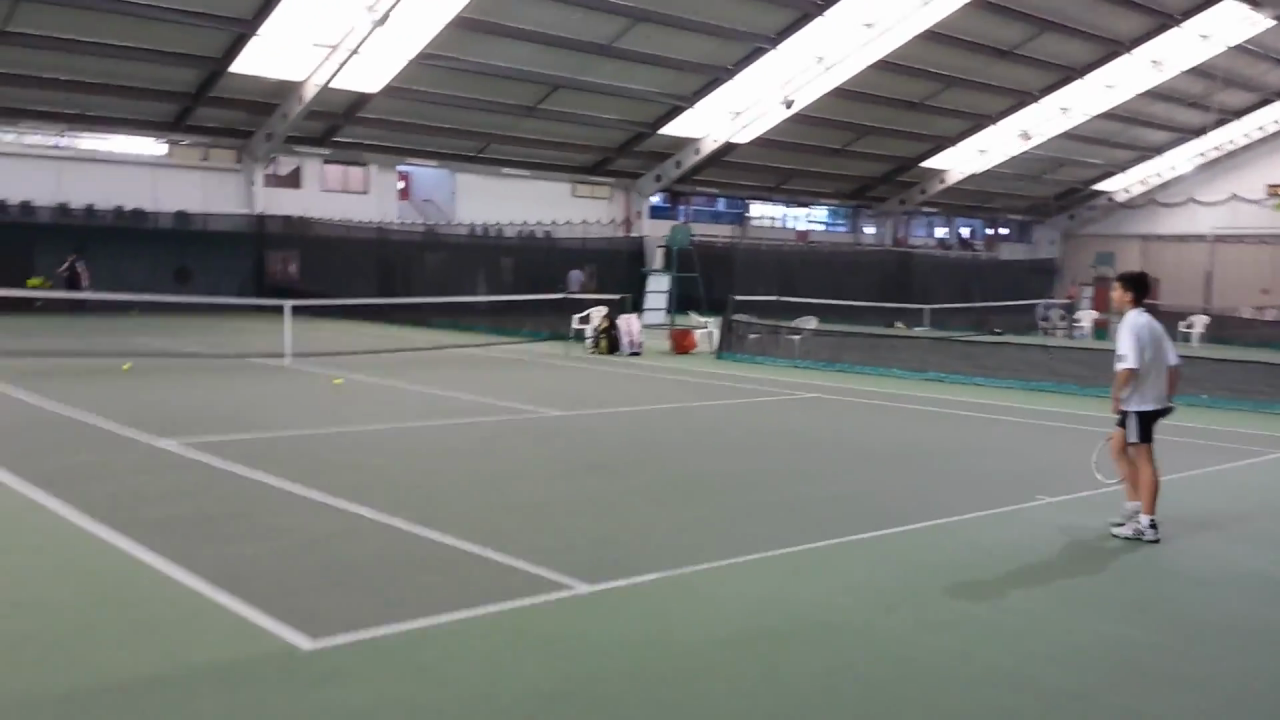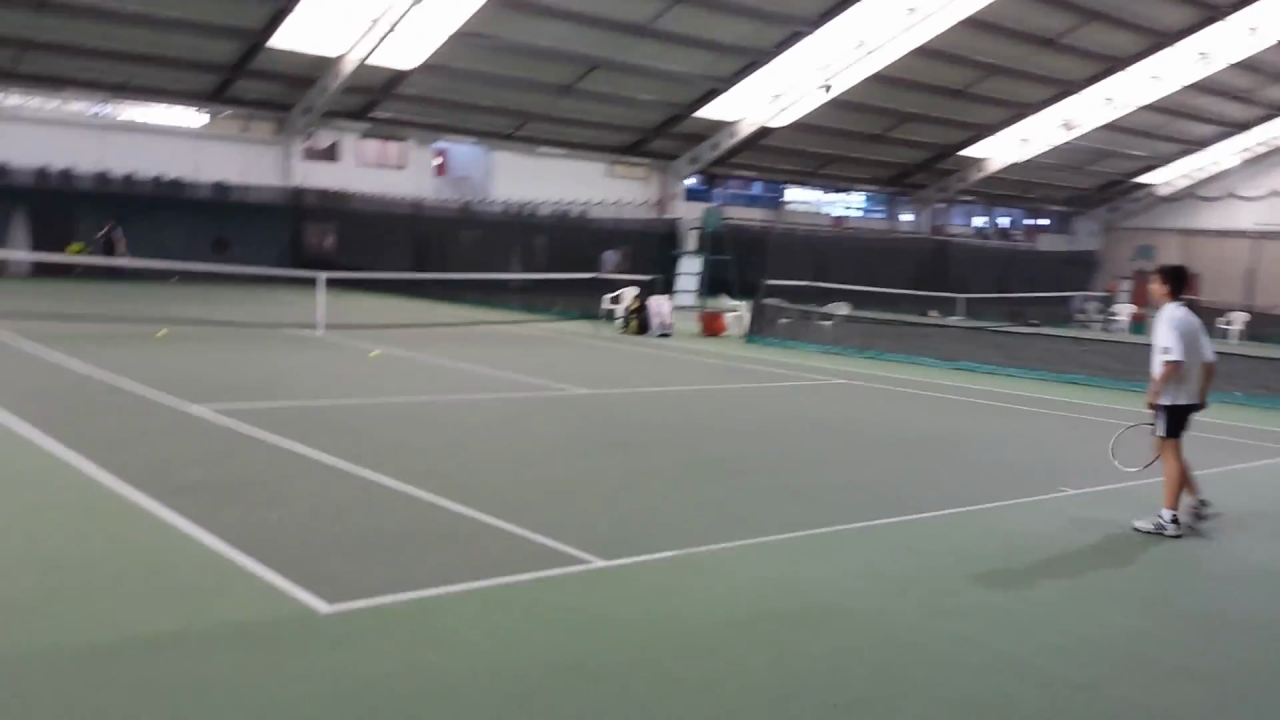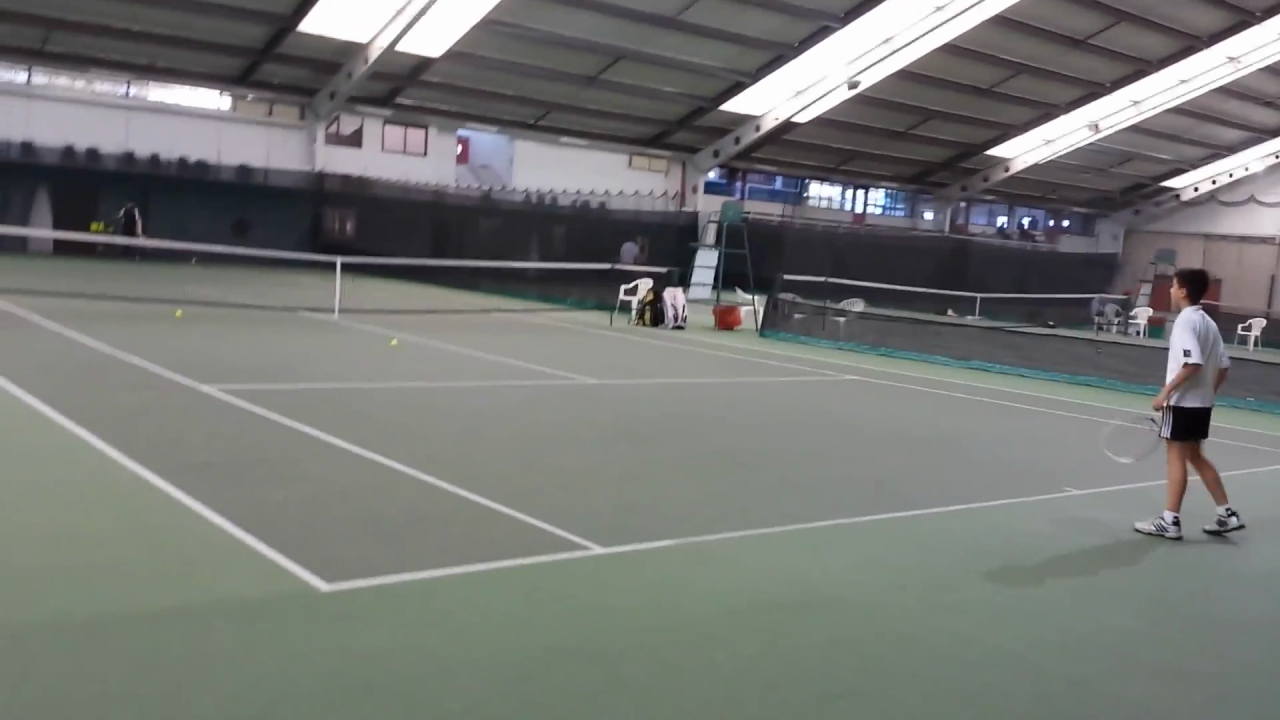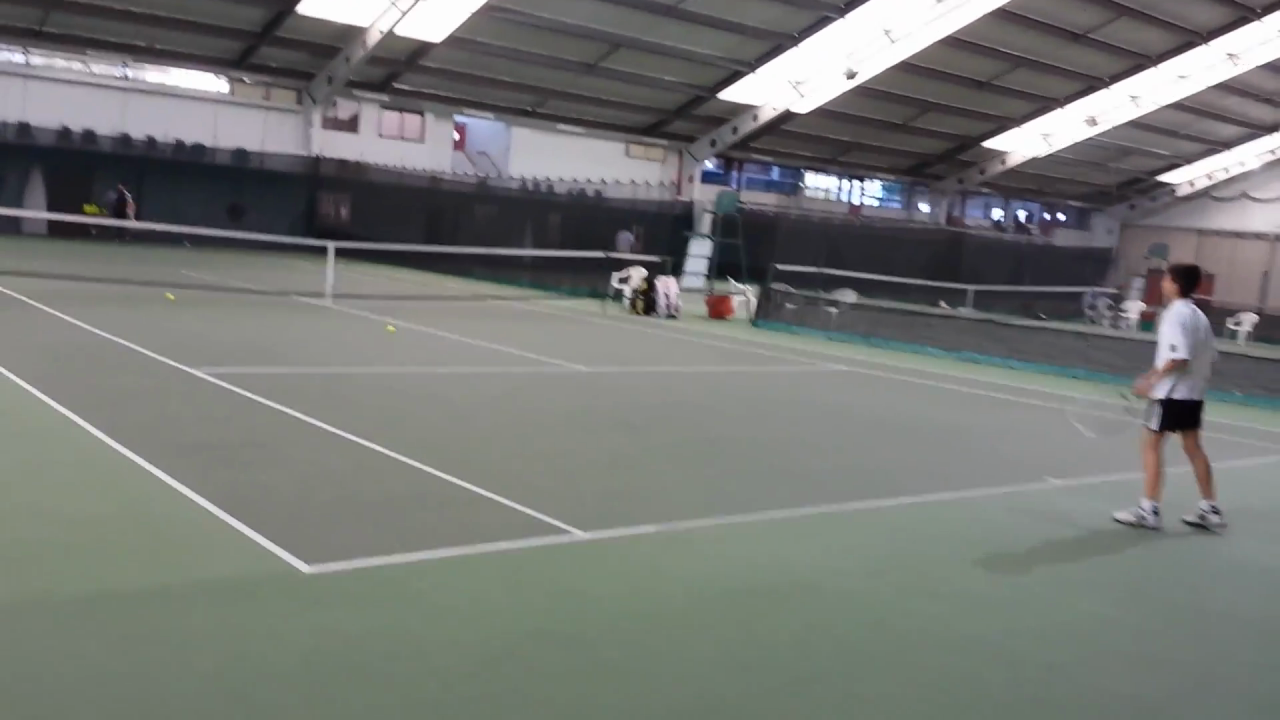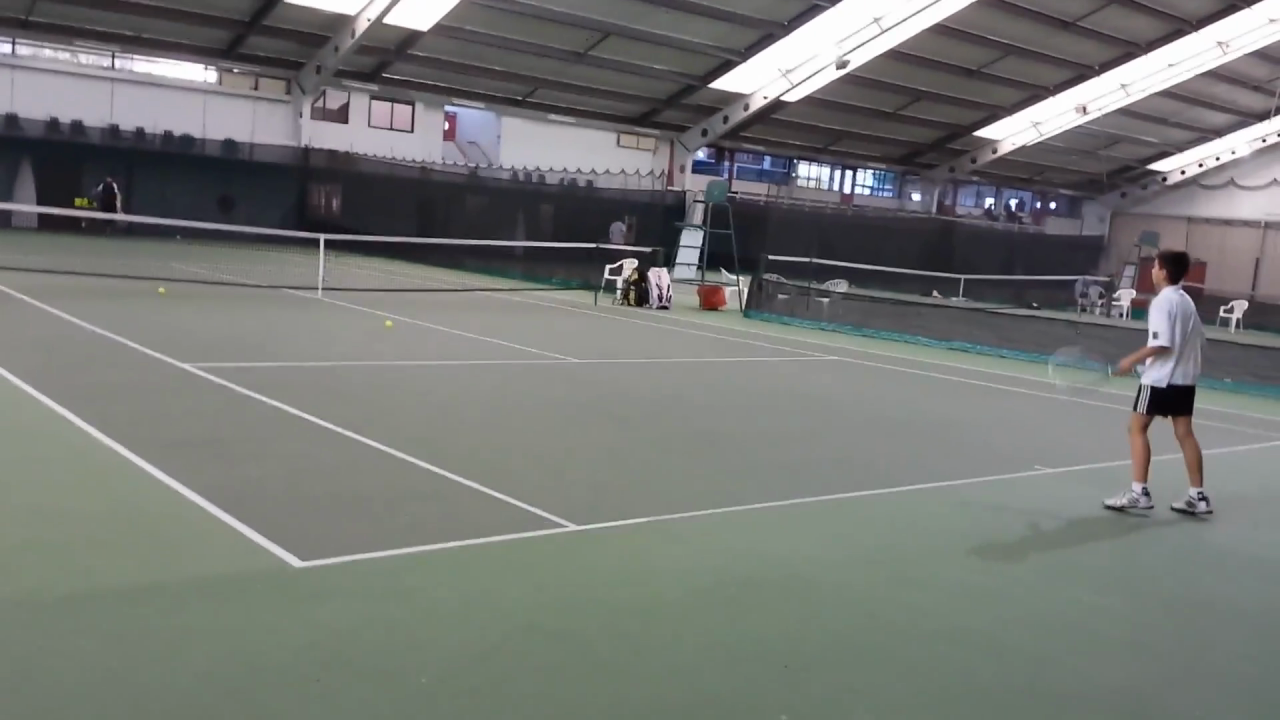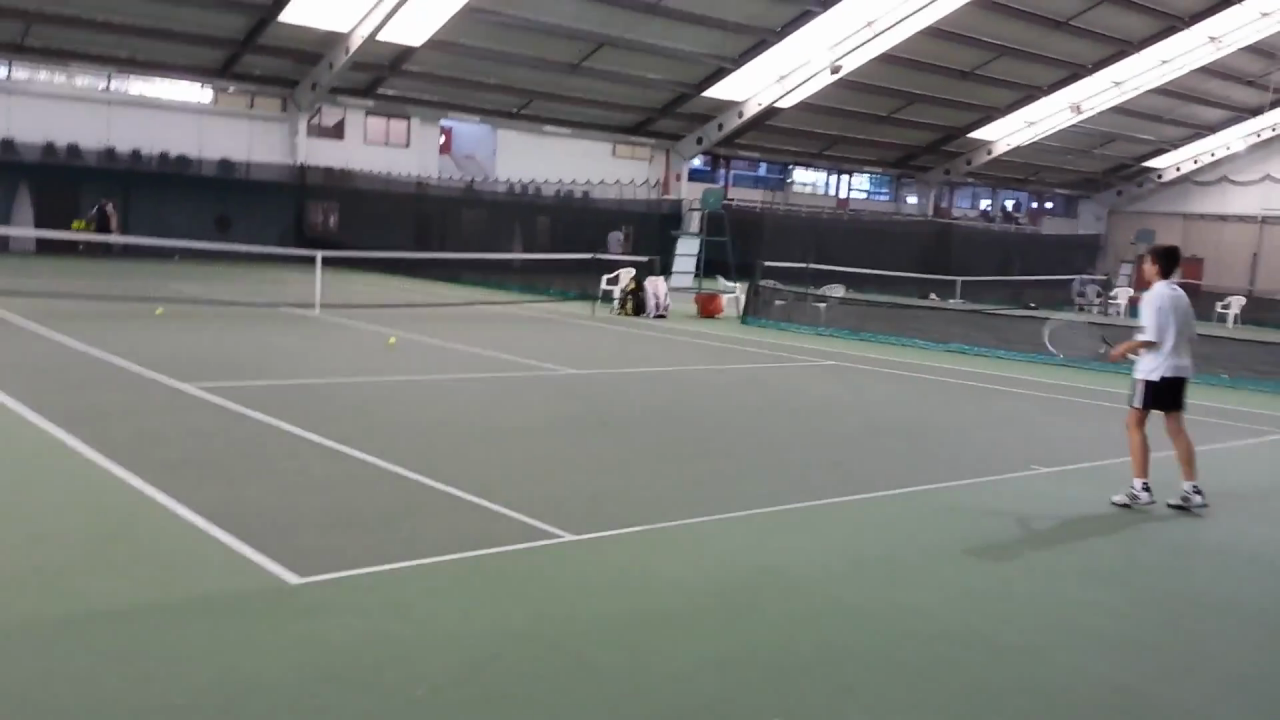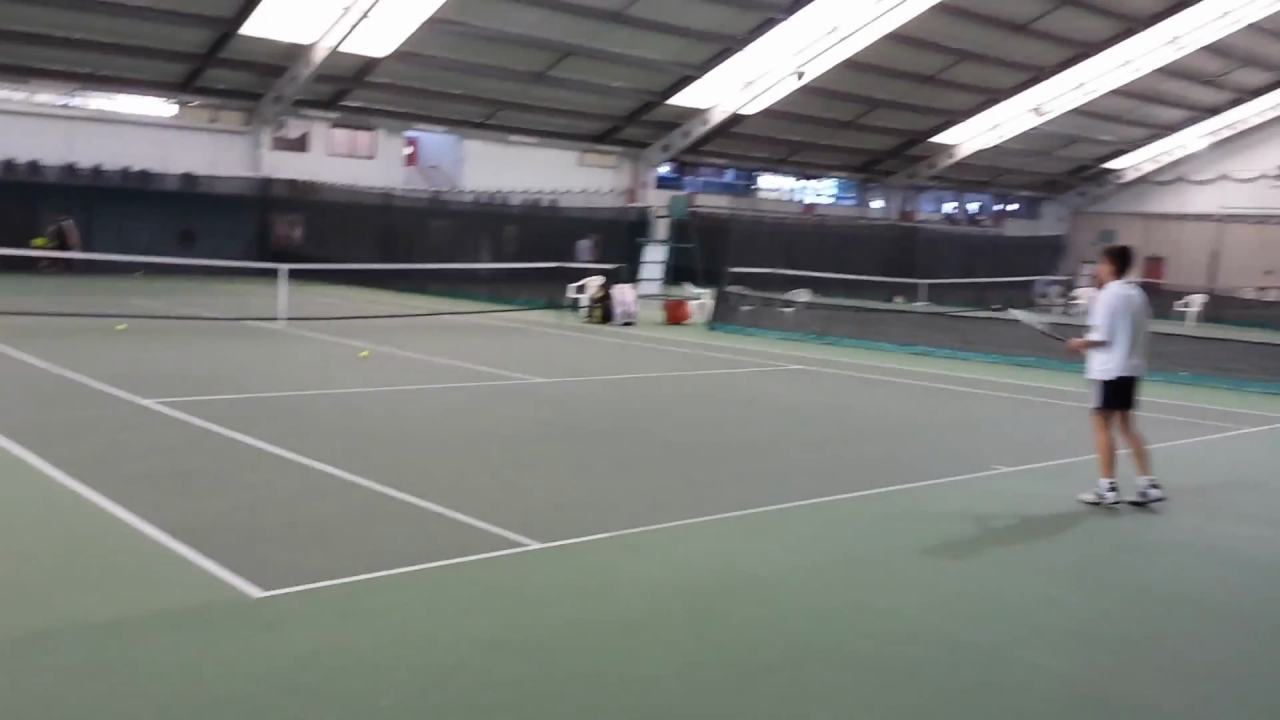
dt=0.1s
person 1, frame 1
left shoulder: (1129, 325)
right shoulder: (1153, 324)
left elbow: (1128, 367)
right elbow: (1172, 364)
left wrist: (1115, 395)
right wrist: (1167, 397)
left hip: (1137, 402)
right hip: (1153, 401)
left knee: (1142, 459)
right knee: (1119, 447)
left ankle: (1146, 523)
right ankle: (1135, 507)
person 1, frame 2
left shoulder: (1168, 317)
right shoulder: (1191, 317)
left elbow: (1173, 361)
right elbow: (1209, 360)
left wrist: (1153, 391)
right wrist: (1202, 394)
left hip: (1170, 397)
right hip: (1188, 397)
left knee: (1170, 453)
right knee: (1169, 451)
left ankle: (1168, 519)
right ankle: (1198, 501)
person 1, frame 3
left shoulder: (1186, 321)
right shoulder: (1208, 322)
left elbow: (1193, 364)
right elbow: (1223, 366)
left wrist: (1165, 391)
left hip: (1183, 400)
right hip: (1202, 401)
left knee: (1176, 457)
right knee: (1195, 457)
left ankle: (1170, 520)
right ankle: (1227, 514)
person 1, frame 4
left shoulder: (1174, 315)
right shoulder: (1199, 316)
left elbow: (1179, 357)
right elbow: (1209, 357)
left wrist: (1149, 380)
left hip: (1171, 392)
right hip: (1193, 392)
left knee: (1152, 445)
right knee: (1193, 448)
left ankle: (1148, 510)
right ankle: (1210, 509)
person 1, frame 5
left shoulder: (1162, 301)
right shoulder: (1187, 301)
left elbow: (1161, 344)
right elbow: (1193, 342)
left wrist: (1132, 360)
left hip: (1161, 378)
right hip: (1186, 378)
left knee: (1137, 428)
right knee: (1185, 434)
left ankle: (1139, 491)
right ankle: (1198, 496)
person 1, frame 6
left shoulder: (1153, 296)
right shoulder: (1181, 296)
left elbow: (1149, 338)
right elbow: (1188, 336)
left wrist: (1124, 348)
left hip: (1154, 371)
right hip: (1178, 371)
left knee: (1134, 424)
right knee: (1176, 429)
left ankle: (1140, 488)
right ankle: (1192, 490)
person 1, frame 7
left shoulder: (1105, 296)
right shoulder: (1137, 296)
left elbow: (1098, 338)
right elbow: (1138, 334)
left wrist: (1079, 344)
left hip: (1108, 371)
right hip: (1131, 369)
left knee: (1101, 426)
right knee: (1126, 426)
left ankle: (1107, 487)
right ankle: (1149, 484)
